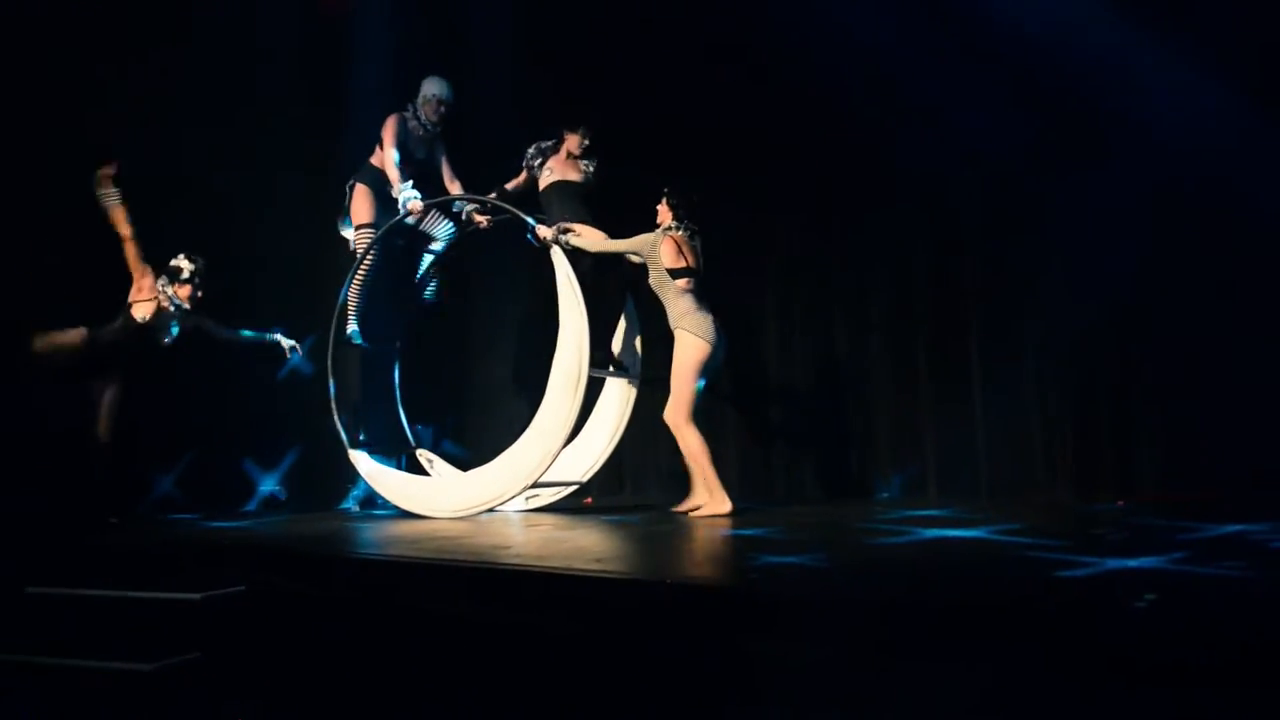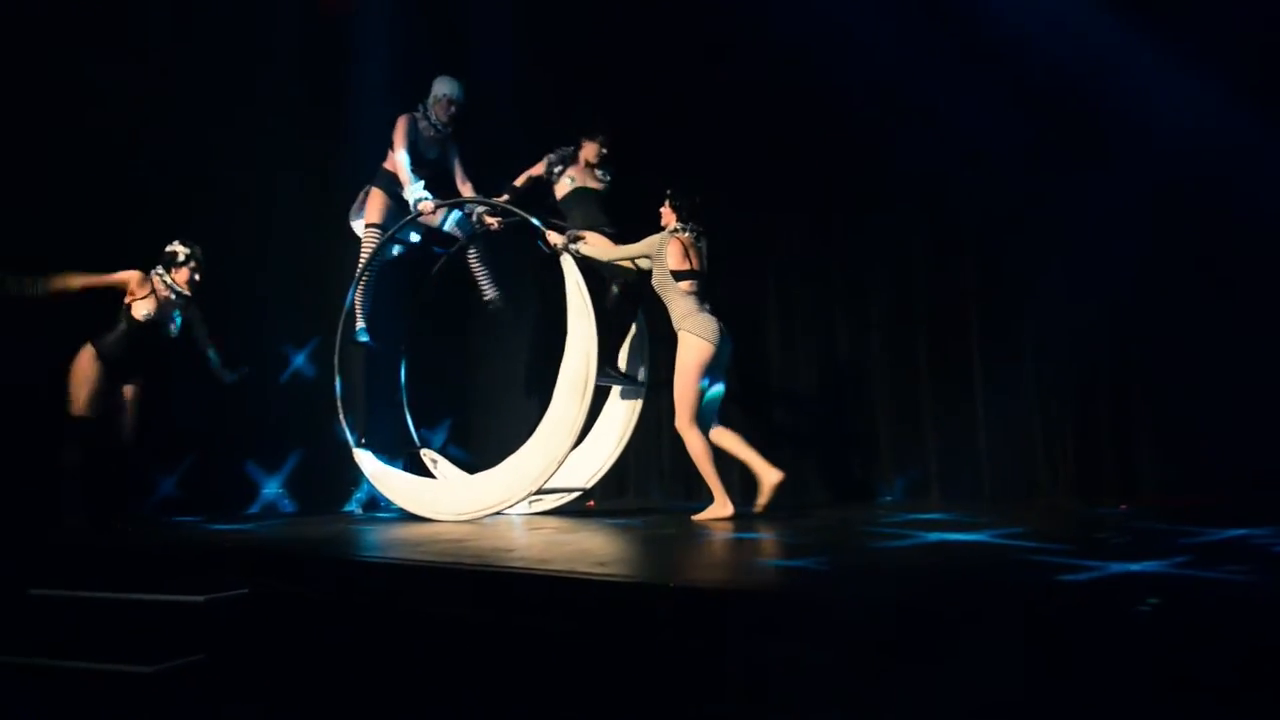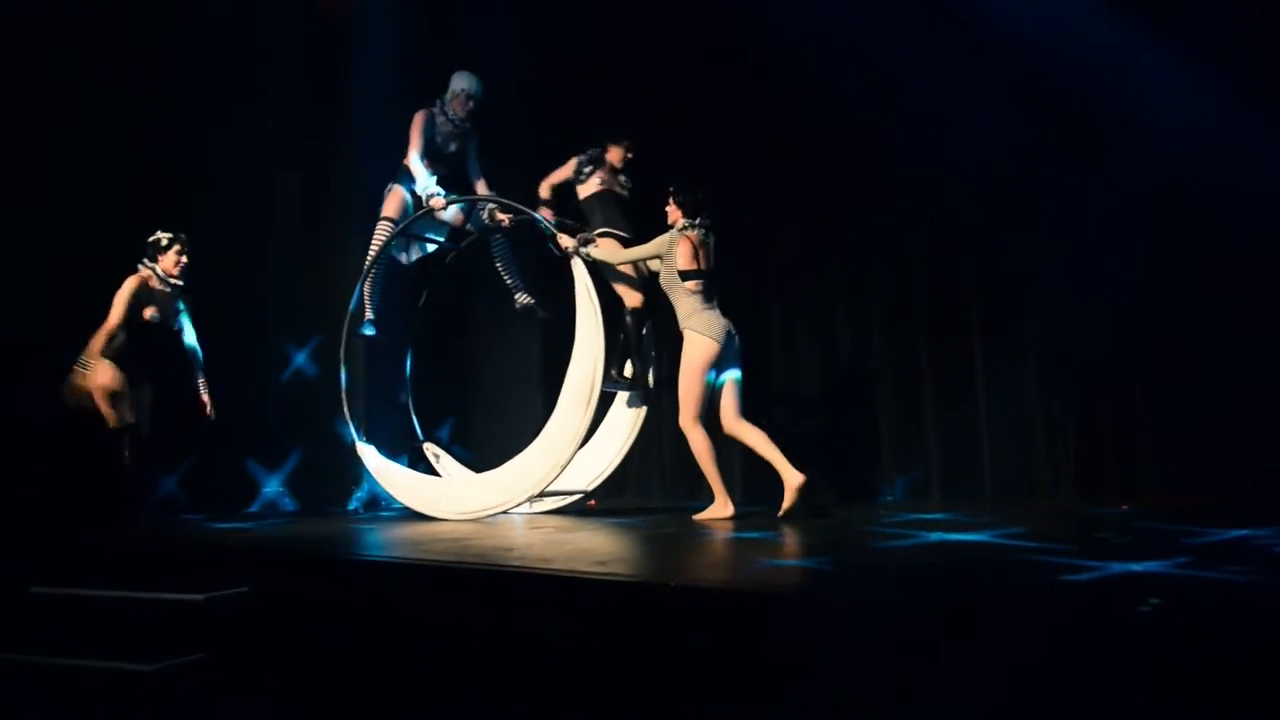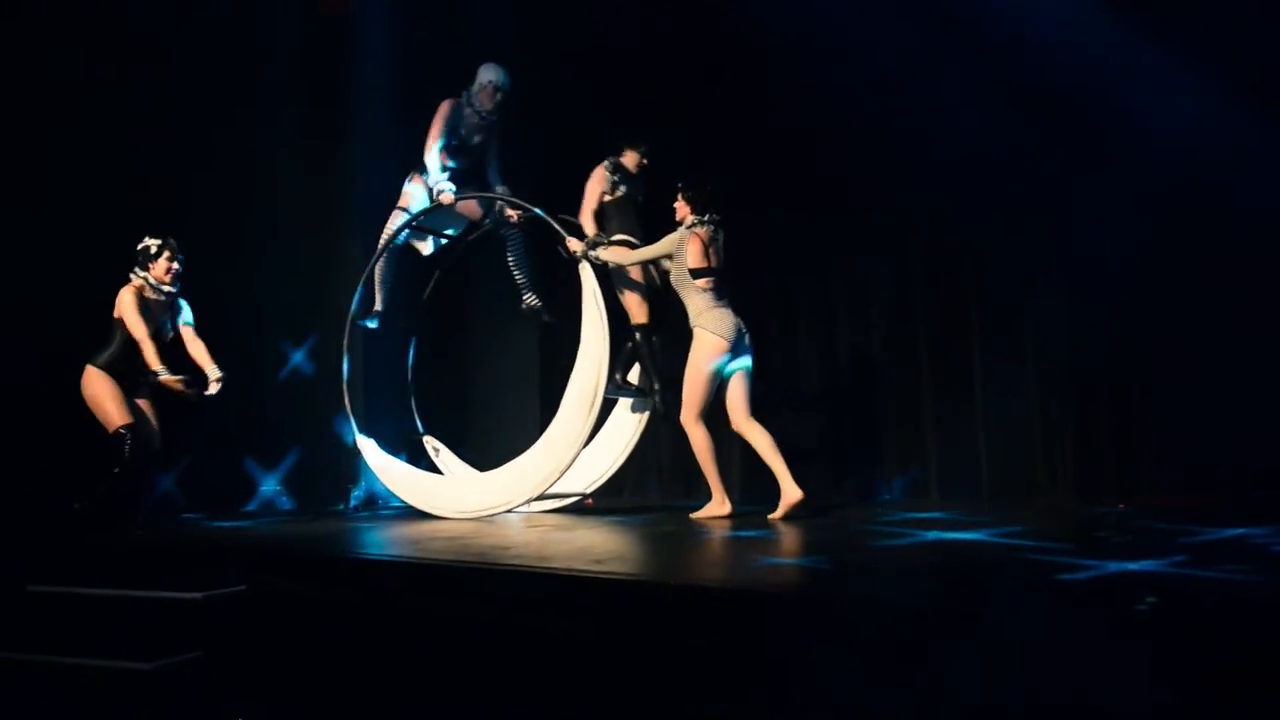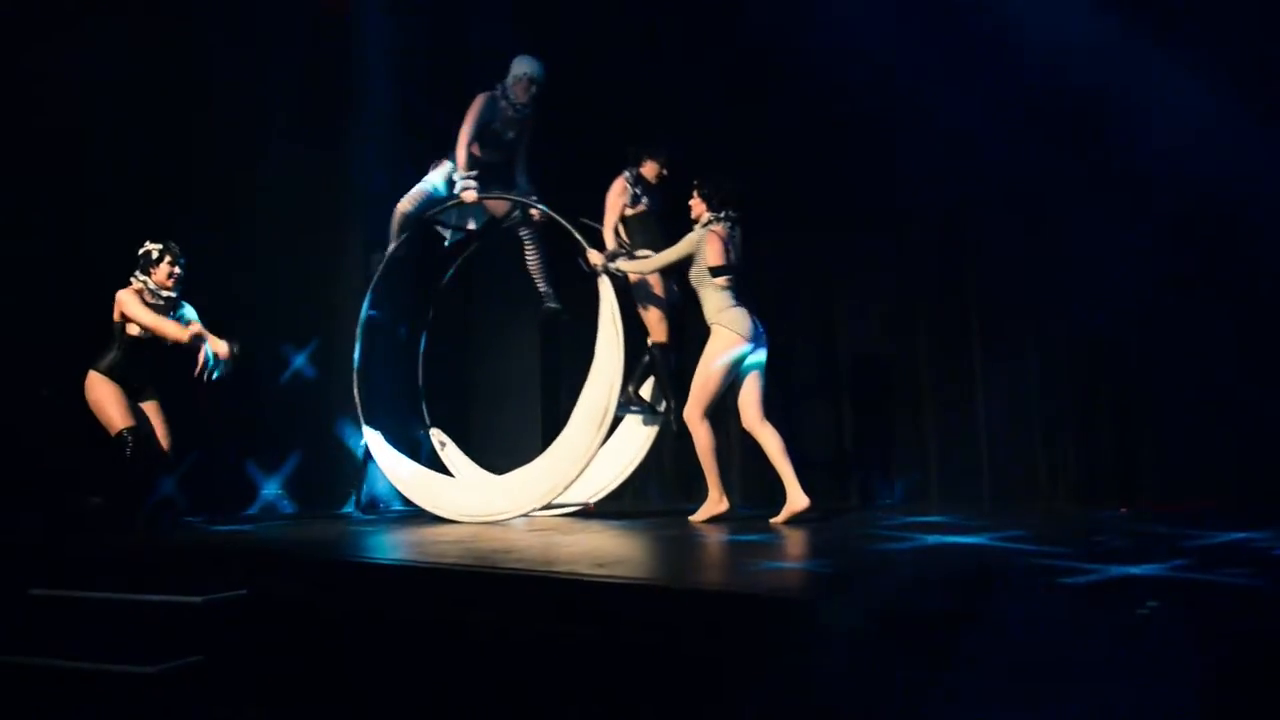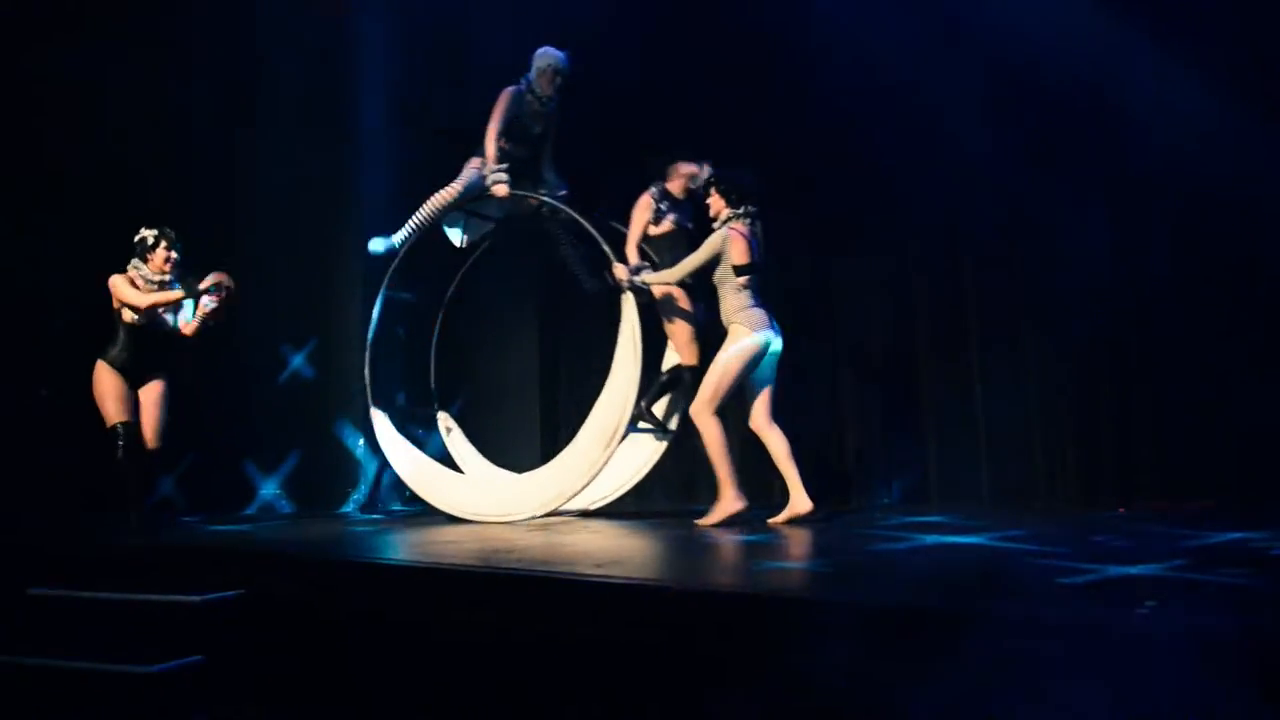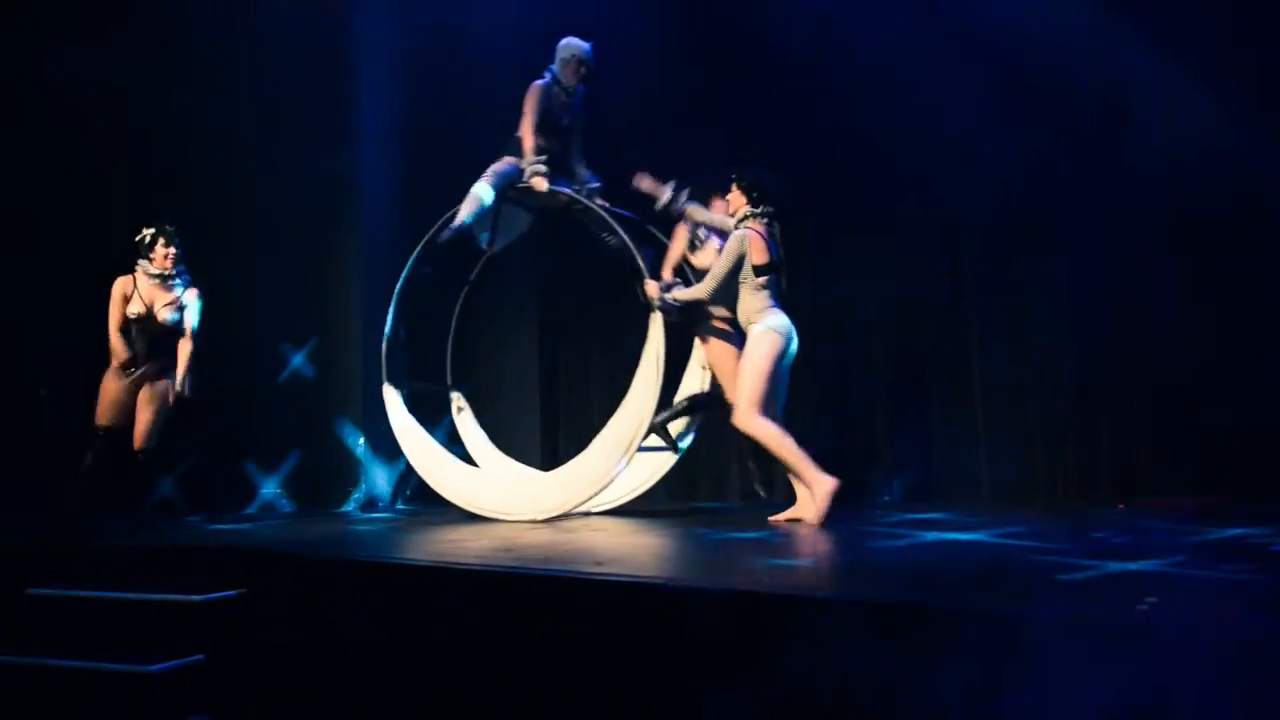
dt=0.2s
person 1, frame 1
left shoulder: (657, 240)
right shoulder: (687, 241)
left elbow: (600, 247)
right elbow: (639, 256)
left wrist: (557, 236)
right wrist: (580, 230)
left hip: (691, 331)
right hip: (699, 330)
left knee: (681, 420)
right knee: (674, 415)
left ankle: (718, 498)
right ankle: (701, 490)
person 1, frame 2
left shoulder: (665, 242)
right shoulder: (692, 243)
left elbow: (610, 255)
right elbow: (642, 259)
left wrist: (567, 244)
right wrist: (589, 238)
left hip: (696, 333)
right hip: (710, 332)
left knee: (686, 423)
right knee: (708, 424)
left ankle: (722, 502)
right ankle: (765, 472)
person 1, frame 3
left shoulder: (672, 240)
right shoulder: (701, 240)
left elbow: (620, 258)
right elbow: (662, 265)
left wrist: (579, 248)
right wrist: (601, 245)
left hip: (702, 331)
right hip: (721, 330)
left knee: (690, 421)
right knee: (732, 422)
left ankle: (722, 502)
right ankle: (790, 474)
person 1, frame 4
left shoulder: (682, 238)
right shoulder: (711, 237)
left elbow: (631, 259)
left wrist: (588, 251)
left hip: (712, 329)
right hip: (732, 328)
left knee: (691, 418)
right knee: (742, 420)
left ankle: (719, 499)
right ankle: (789, 487)
person 1, frame 5
left shoulder: (702, 236)
right shoulder: (729, 233)
left elbow: (652, 265)
left wrist: (608, 263)
left hip: (729, 328)
right hip: (748, 329)
left knee: (694, 414)
right knee: (754, 420)
left ankle: (716, 497)
right ankle: (795, 494)
person 1, frame 6
left shoulder: (724, 236)
right shoulder: (747, 228)
left elbow: (676, 274)
left wrist: (634, 276)
right wrist: (706, 178)
left hip: (747, 329)
right hip: (763, 330)
left knee: (701, 409)
right knee: (761, 421)
left ankle: (730, 495)
right ankle: (798, 497)
person 1, frame 7
left shoulder: (742, 236)
right shoulder: (761, 228)
left elbow: (706, 290)
right elbow: (710, 217)
left wrist: (665, 295)
right wrist: (668, 195)
left hip: (766, 328)
right hip: (777, 329)
left knee: (747, 417)
right knee: (766, 420)
left ankle: (819, 481)
right ankle: (804, 500)
person 2, frame 1
left shoulder: (186, 319)
right shoulder: (147, 286)
left elbow: (231, 334)
right elbow: (128, 235)
left wrist: (274, 338)
right wrist: (108, 191)
left hip: (109, 366)
right hip: (89, 343)
left knee: (104, 437)
right knee: (37, 350)
person 2, frame 2
left shoulder: (186, 307)
right shoulder: (141, 282)
left elbow: (204, 343)
right elbow: (88, 282)
left wrist: (223, 374)
right wrist: (40, 286)
right hip: (99, 353)
left knee: (127, 439)
right knee: (82, 417)
person 2, frame 3
left shoulder: (177, 300)
right shoulder: (137, 283)
left elbow: (190, 345)
right elbow: (110, 326)
left wrist: (202, 389)
right wrist: (85, 369)
left hip: (142, 375)
right hip: (111, 364)
left knee: (141, 438)
right knee: (127, 435)
person 2, frame 4
left shoulder: (177, 305)
right shoulder: (130, 294)
left elbow: (193, 340)
right elbow: (142, 337)
left wrist: (213, 373)
right wrist: (163, 375)
left hip: (135, 382)
right hip: (102, 373)
left knee: (150, 447)
right knee: (128, 435)
person 2, frame 5
left shoulder: (180, 308)
right shoulder: (127, 296)
left elbow: (201, 334)
right elbow: (155, 323)
left wrist: (220, 347)
right wrist: (191, 338)
left hip: (142, 387)
right hip: (106, 378)
left knee: (161, 449)
right knee: (130, 437)
person 2, frame 6
left shoulder: (177, 292)
right shoulder: (121, 282)
left elbow: (188, 328)
right elbow: (145, 301)
left wrist: (205, 305)
right wrist: (191, 290)
left hip: (152, 375)
right hip: (114, 369)
left knee: (151, 445)
right knee: (124, 436)
left ankle: (141, 504)
right ankle: (130, 508)
person 2, frame 7
left shoulder: (188, 292)
right shoulder: (125, 284)
left elbow: (187, 339)
right elbow: (114, 333)
left wrist: (180, 378)
right wrist: (130, 368)
left hip: (161, 375)
right hip: (122, 370)
left knee: (141, 449)
right knee: (103, 437)
person 3, frame 1
left shoulder: (586, 166)
right shoulder: (542, 156)
right elbow: (521, 181)
right wrist: (496, 195)
left hip: (585, 225)
right hip: (563, 226)
left ankle: (602, 351)
person 3, frame 2
left shoulder: (600, 175)
right shoulder: (560, 164)
right elbow: (528, 176)
right wrist: (507, 196)
left hip: (607, 235)
right hip: (583, 234)
left knee: (630, 298)
right knee: (628, 273)
left ankle: (608, 363)
person 3, frame 3
left shoulder: (621, 179)
right shoulder: (585, 165)
right elbow: (547, 184)
right wrist: (546, 207)
left hip: (628, 241)
right hip: (605, 237)
left knee: (637, 306)
right knee: (636, 301)
left ankle: (615, 371)
right ankle: (639, 372)
person 3, frame 4
left shoulder: (632, 180)
right shoulder: (606, 171)
right elbow: (588, 211)
right wrist: (593, 238)
left hip: (640, 249)
right hip: (620, 246)
left knee: (644, 321)
right knee: (641, 318)
left ankle: (618, 377)
right ankle: (655, 387)
person 3, frame 5
left shoulder: (650, 192)
right shoulder: (625, 184)
right elbow: (610, 226)
right wrist: (613, 252)
left knee: (663, 337)
right knee: (660, 337)
left ankle: (631, 393)
right ankle: (672, 405)
person 3, frame 6
left shoulder: (684, 205)
right shoulder: (651, 200)
right elbow: (632, 243)
right wrist: (636, 269)
left hip: (688, 284)
right hip: (670, 286)
left knee: (688, 361)
right knee: (690, 360)
left ankle: (645, 405)
person 3, frame 7
left shoulder: (731, 234)
right shoulder: (693, 229)
right elbow: (668, 268)
right wrist: (668, 285)
left hip: (732, 322)
right hip: (714, 321)
left knee: (727, 397)
right knee: (737, 399)
left ankle: (663, 420)
person 4, frame 1
left shoulder: (433, 137)
right shoulder: (397, 122)
left elbow: (449, 179)
right elbow: (390, 162)
left wrist: (470, 210)
right wrist: (406, 195)
left hip: (397, 196)
right hip: (370, 186)
left knee: (448, 231)
right knee: (368, 256)
right ankle: (352, 325)
person 4, frame 2
left shoulder: (445, 138)
right shoulder: (408, 122)
left elbow: (461, 180)
right elbow: (401, 163)
right wrist: (416, 195)
left hip: (416, 197)
right hip: (387, 189)
left knee: (465, 226)
right knee: (372, 251)
left ankle: (491, 297)
right ankle: (361, 323)
person 4, frame 3
left shoulder: (466, 133)
right shoulder: (426, 117)
left elbow: (476, 176)
right elbow: (414, 158)
left wrist: (492, 208)
right wrist: (429, 190)
left hip: (440, 192)
right hip: (409, 186)
right knee: (381, 244)
left ankle: (520, 296)
right ankle: (370, 316)
person 4, frame 4
left shoulder: (490, 125)
right shoulder: (452, 108)
left elbow: (491, 169)
right elbow: (431, 151)
left wrist: (503, 204)
right wrist: (441, 184)
left hip: (459, 186)
right hip: (428, 178)
left knee: (510, 224)
right knee: (392, 235)
left ankle: (528, 298)
right ankle: (378, 309)
person 4, frame 5
left shoulder: (524, 118)
right shoulder: (487, 101)
left elbow: (519, 164)
right elbow: (463, 142)
left wrist: (527, 201)
right wrist: (465, 181)
left hip: (490, 178)
right hip: (459, 167)
left knee: (529, 227)
right knee: (408, 207)
left ankle: (548, 298)
person 4, frame 6
left shoulder: (550, 111)
right shoulder: (513, 96)
left elbow: (545, 161)
right elbow: (492, 136)
left wrist: (557, 194)
right wrist: (496, 176)
left hip: (517, 174)
right hip: (490, 161)
right knee: (458, 190)
right ankle: (397, 241)
person 4, frame 7
left shoulder: (574, 101)
right shoulder: (541, 88)
left elbow: (574, 154)
right elbow: (528, 129)
left wrist: (589, 186)
right wrist: (534, 169)
left hip: (551, 166)
right hip: (519, 157)
right knee: (492, 181)
right ankle: (455, 230)
